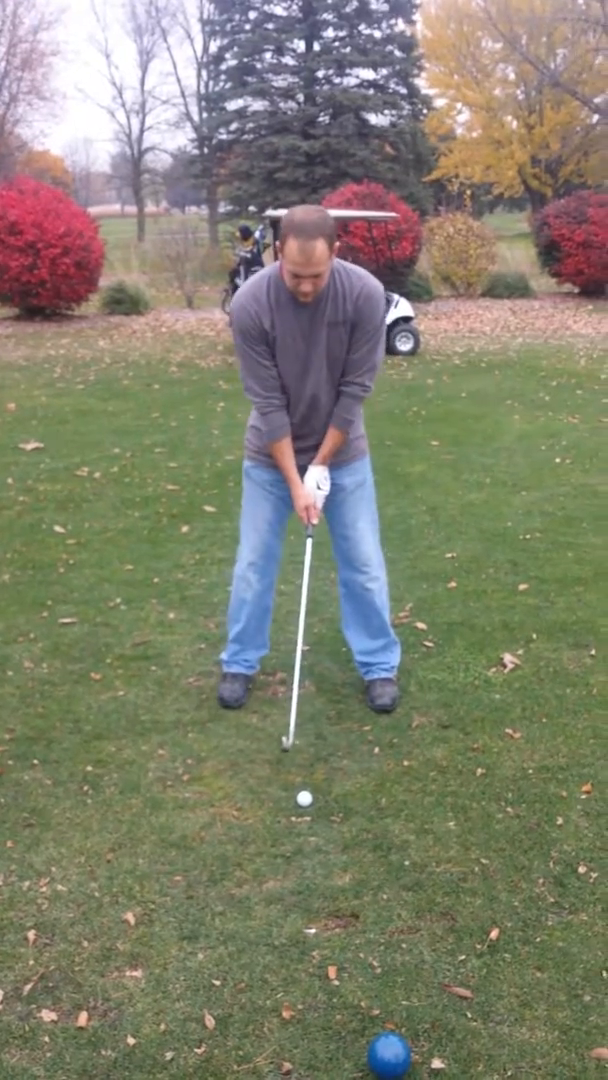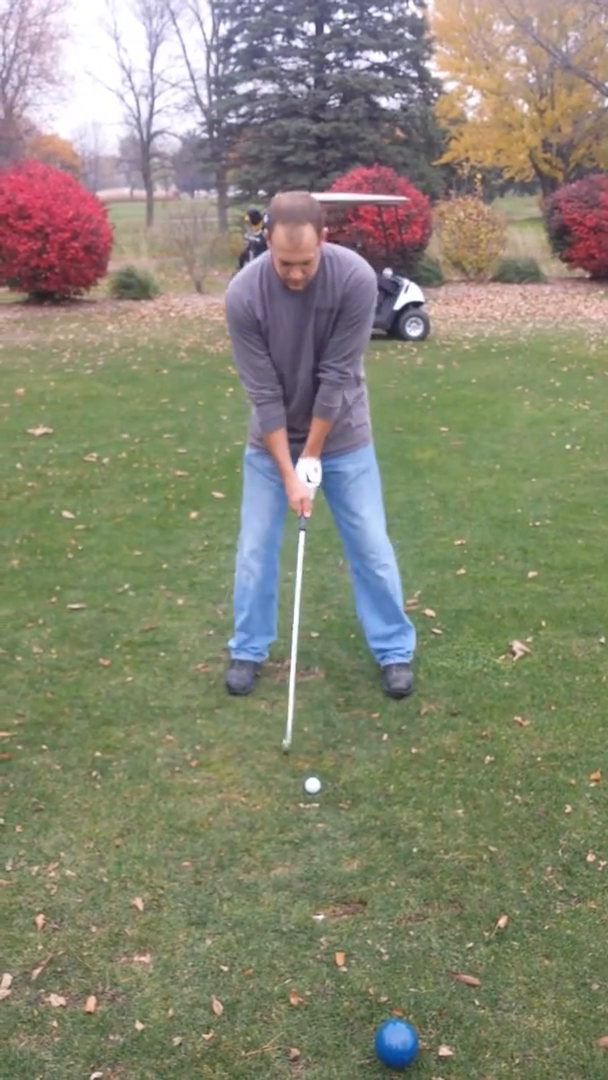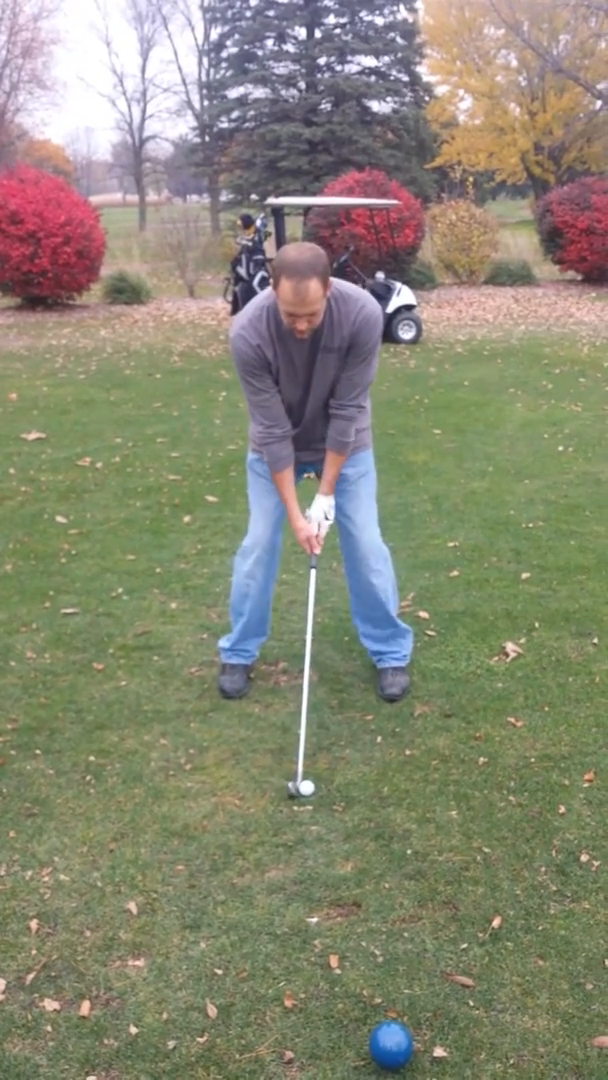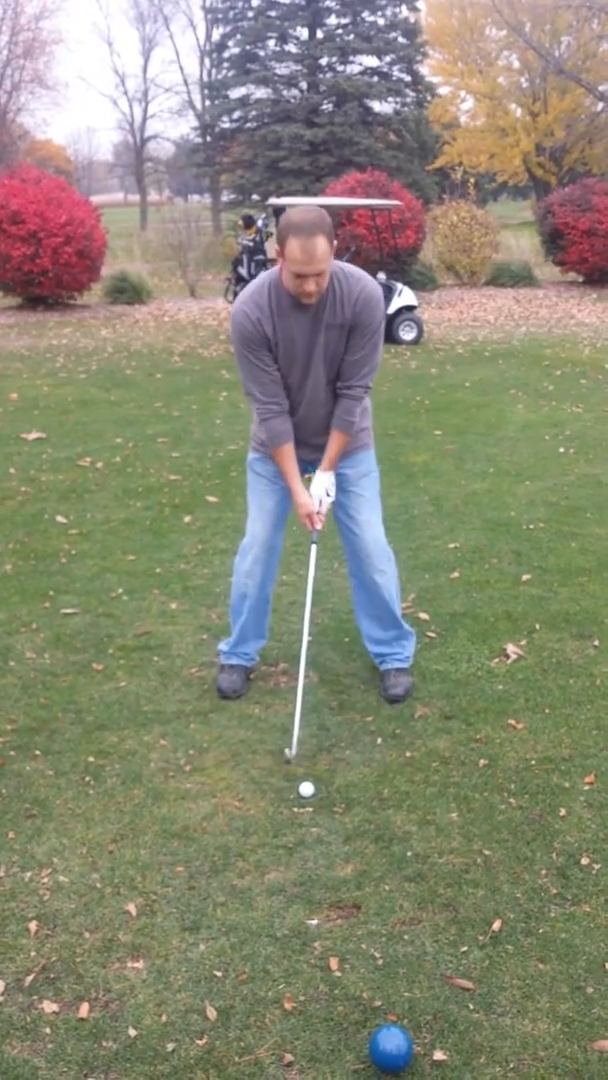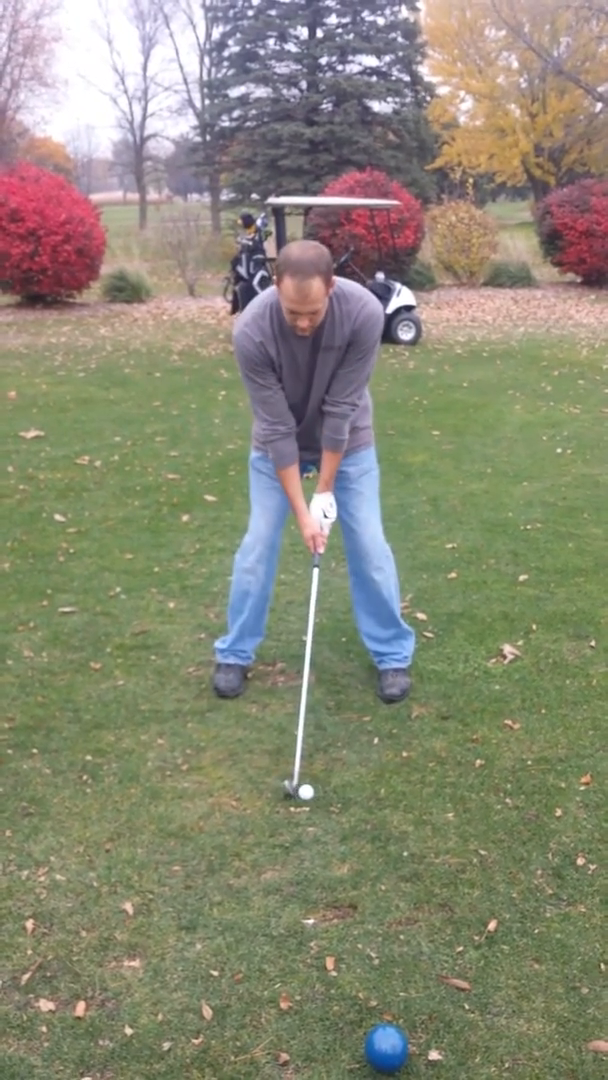
dt=1s
person 1, frame 1
left shoulder: (365, 293)
right shoulder: (249, 304)
left elbow: (355, 388)
right elbow: (267, 402)
left wrist: (321, 465)
right wrist: (295, 482)
left hip: (342, 450)
right hip: (271, 452)
left knee: (363, 560)
right knee: (255, 559)
left ankle: (378, 664)
right ankle: (240, 662)
person 1, frame 2
left shoulder: (357, 279)
right shoulder: (242, 295)
left elbow: (337, 377)
right elbow: (263, 393)
left wrist: (312, 455)
right wrist: (289, 474)
left hip: (343, 434)
right hip: (272, 438)
left knee: (369, 543)
right knee: (256, 544)
left ankle: (394, 650)
right ankle: (248, 649)
person 1, frame 3
left shoulder: (363, 314)
right shoulder: (247, 333)
left elbow: (348, 409)
right elbow: (271, 429)
left wrist: (326, 493)
right wrist: (294, 514)
left hip: (344, 443)
right hip: (275, 447)
left knee: (365, 546)
right knee: (259, 544)
left ankle: (391, 652)
right ankle: (238, 652)
person 1, frame 4
left shoulder: (364, 295)
right shoulder: (250, 310)
left elbow: (354, 391)
right elbow: (269, 407)
left wrist: (328, 469)
right wrist: (296, 489)
left hip: (346, 443)
right hip: (275, 447)
left knee: (369, 547)
right knee: (257, 547)
left ankle: (393, 655)
right ankle: (239, 654)
person 1, frame 5
left shoulder: (364, 312)
right shoulder: (252, 331)
left elbow: (341, 408)
right elbow: (276, 427)
left wrist: (326, 489)
right wrist: (301, 512)
left hip: (347, 440)
right hip: (277, 444)
left knee: (368, 544)
right knee: (259, 542)
left ankle: (393, 654)
right ankle: (234, 653)
